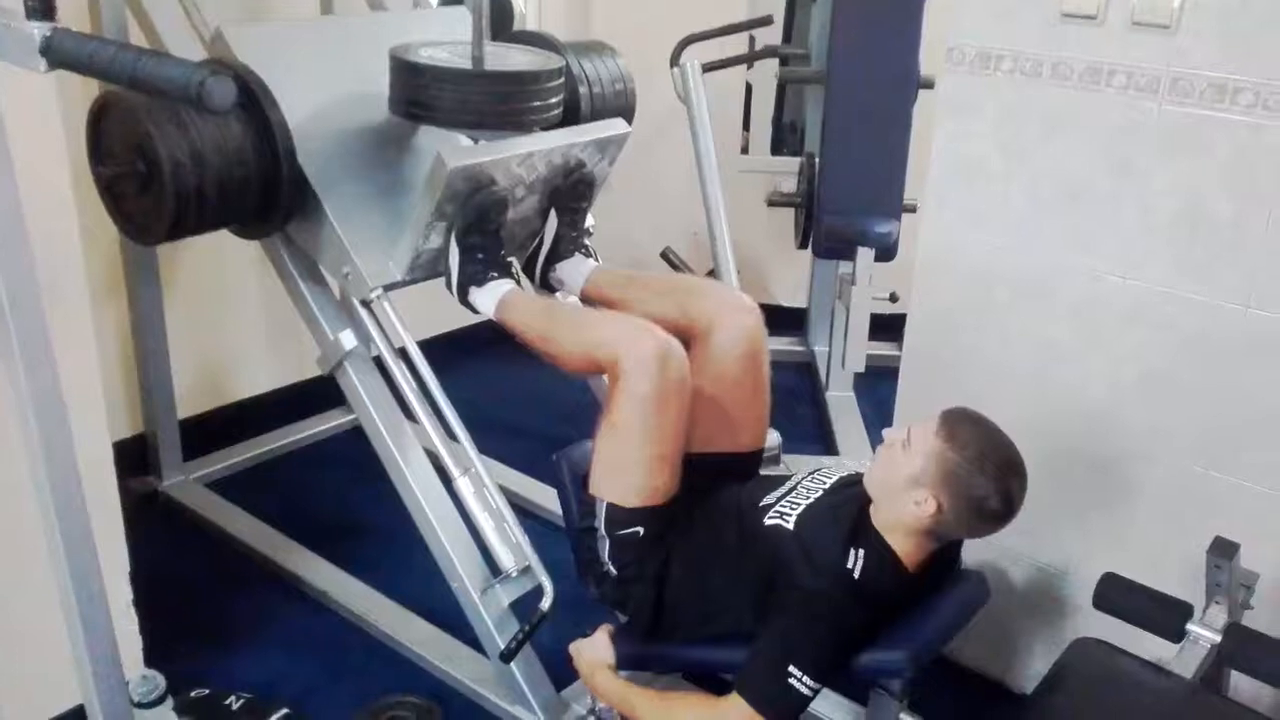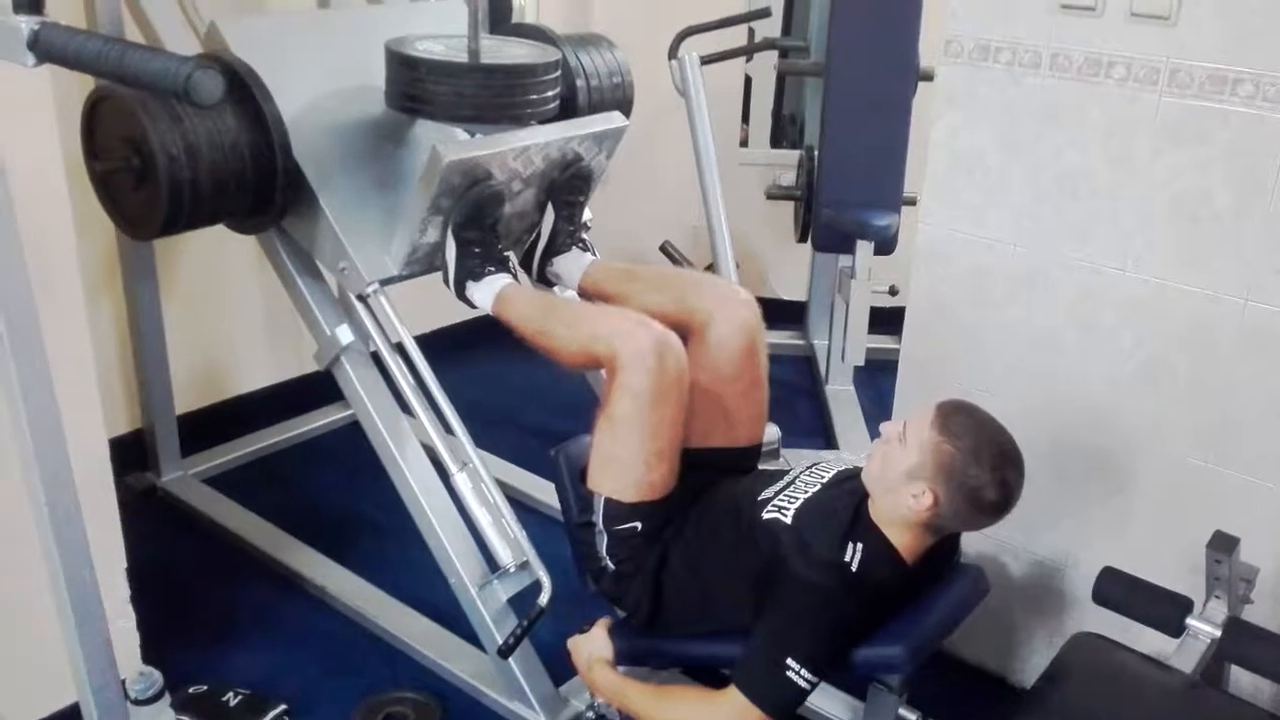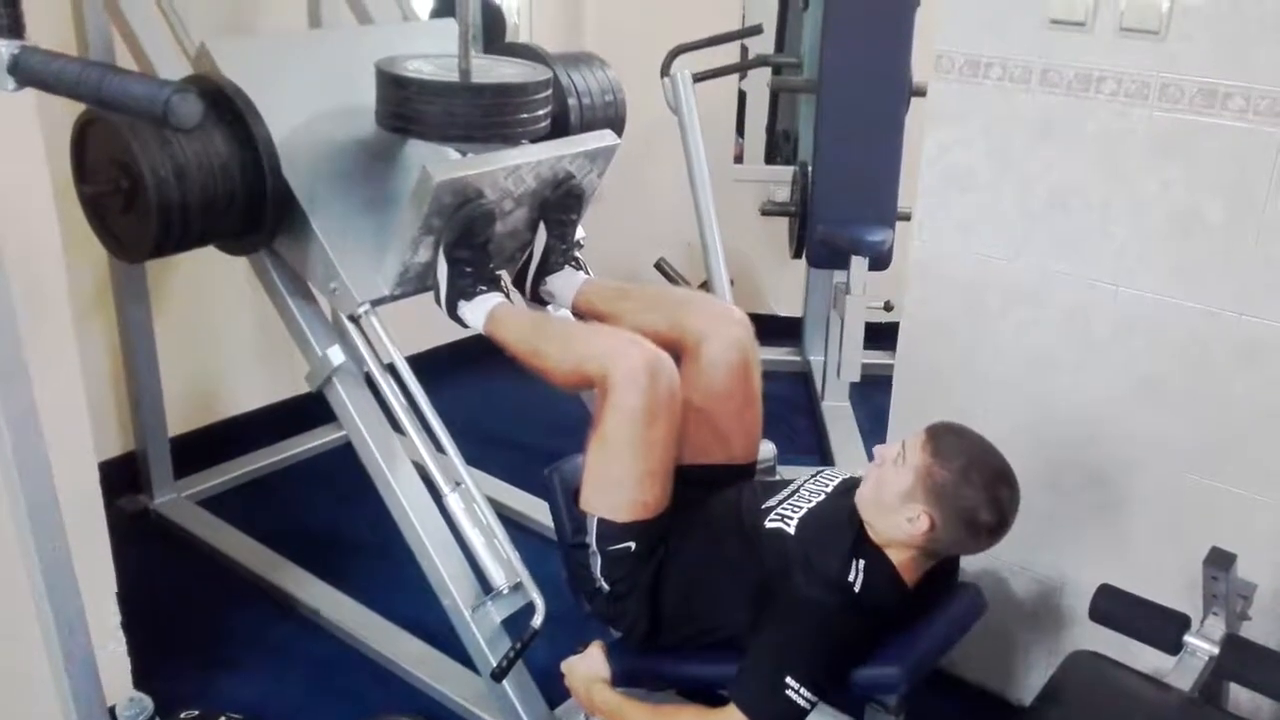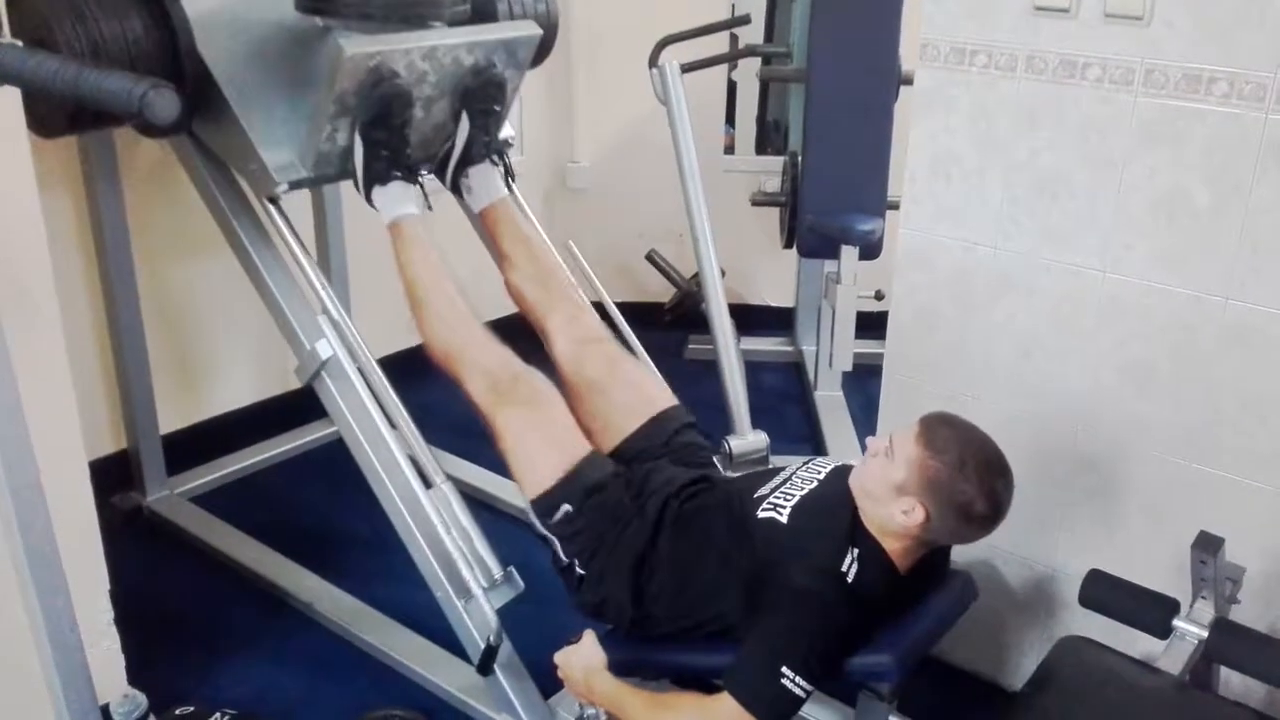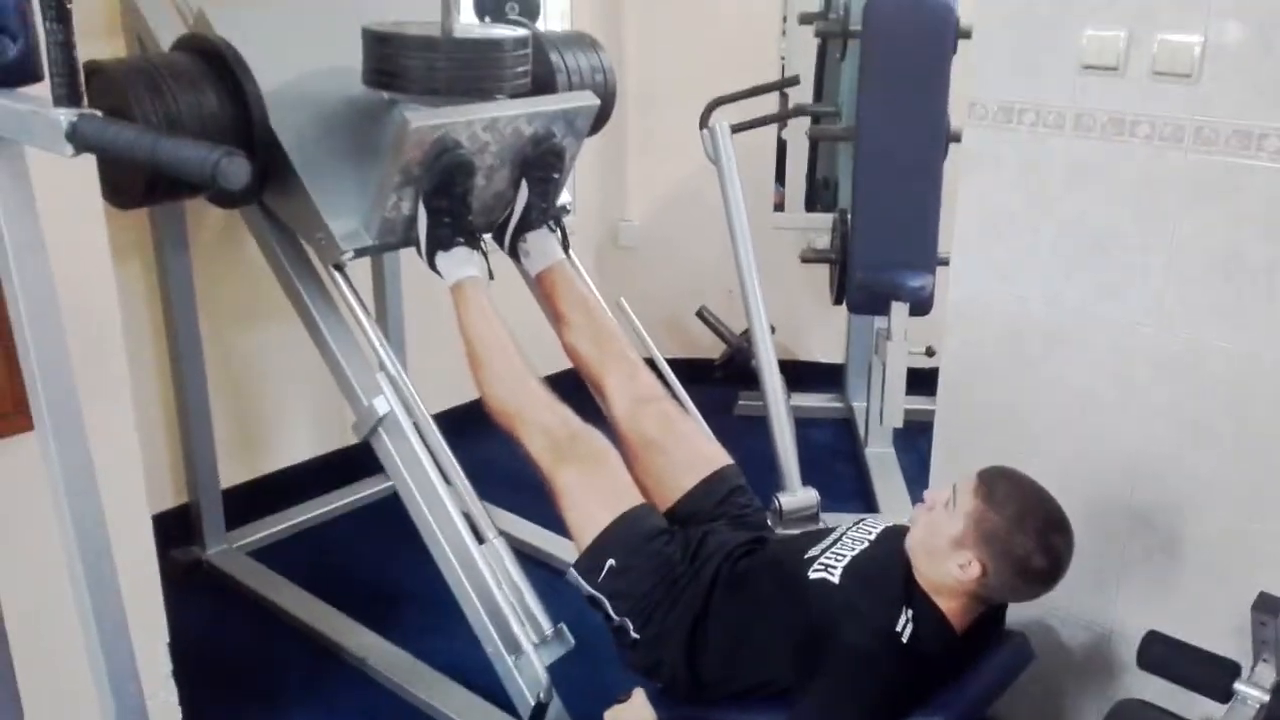
dt=1s
person 1, frame 1
left shoulder: (833, 595)
right shoulder: (926, 541)
left hip: (644, 566)
right hip: (718, 503)
left knee: (648, 352)
right knee: (732, 318)
left ankle: (493, 291)
right ankle: (571, 268)
person 1, frame 2
left shoulder: (832, 588)
right shoulder: (925, 532)
left hip: (642, 561)
right hip: (718, 497)
left knee: (645, 346)
right knee: (728, 311)
left ankle: (490, 285)
right ankle: (568, 262)
person 1, frame 3
left shoulder: (829, 607)
right shoulder: (921, 551)
left hip: (635, 580)
right hip: (711, 508)
left knee: (636, 366)
right knee: (721, 331)
left ankle: (481, 305)
right ankle: (560, 280)
person 1, frame 4
left shoulder: (824, 595)
right shoulder: (907, 528)
left hip: (623, 556)
right hip: (692, 497)
left knee: (499, 374)
right knee: (575, 330)
left ankle: (399, 199)
right ankle: (482, 180)
person 1, frame 5
left shoulder: (875, 652)
right shoulder: (961, 590)
left hip: (675, 613)
right hip: (743, 553)
left knee: (561, 436)
right knee: (633, 389)
left ankle: (460, 263)
right ankle: (536, 241)
